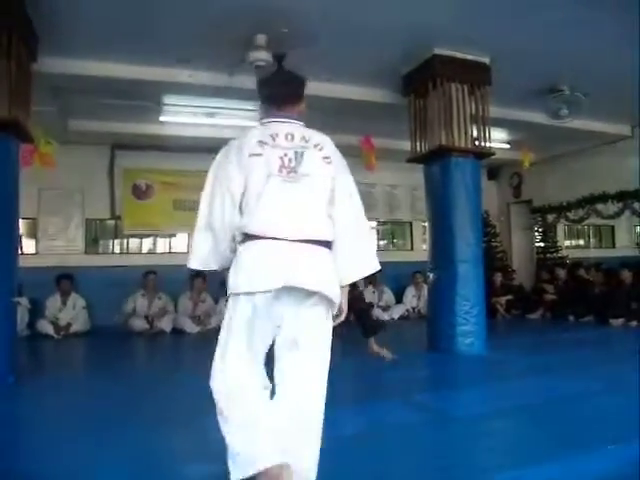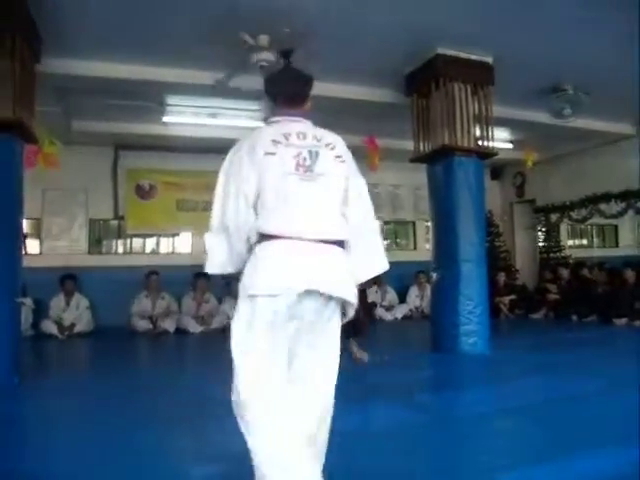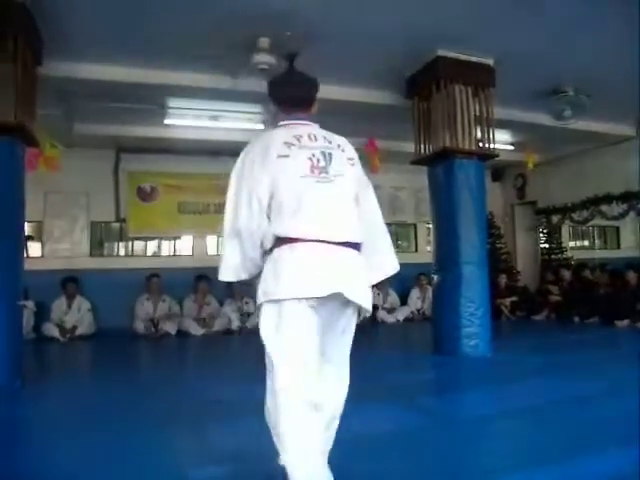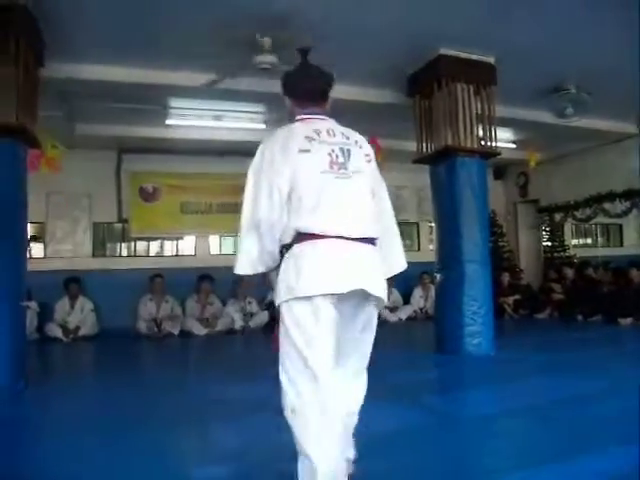
dt=0.1s
person 1, frame 1
left shoulder: (241, 146)
right shoulder: (326, 148)
left elbow: (218, 215)
right elbow: (349, 217)
left wrist: (222, 265)
right wrist: (344, 283)
left hip: (259, 262)
right hip: (315, 266)
left knee: (234, 373)
right knee: (304, 383)
person 1, frame 2
left shoulder: (252, 145)
right shoulder: (336, 147)
left elbow: (232, 216)
right elbow: (359, 217)
left wrist: (237, 267)
right wrist: (356, 281)
left hip: (275, 263)
right hip: (329, 267)
left knee: (259, 379)
right knee: (313, 383)
person 1, frame 3
left shoulder: (262, 148)
right shoulder: (344, 148)
left elbow: (245, 219)
right elbow: (369, 216)
left wrist: (250, 272)
right wrist: (370, 278)
left hip: (293, 267)
right hip: (347, 268)
left knee: (291, 388)
right knee: (327, 379)
person 1, frame 4
left shoulder: (280, 142)
right shoulder: (359, 144)
left elbow: (263, 213)
right elbow: (382, 212)
left wrist: (265, 265)
right wrist: (383, 271)
left hip: (311, 263)
right hip: (363, 265)
left knee: (309, 384)
right knee: (348, 373)
